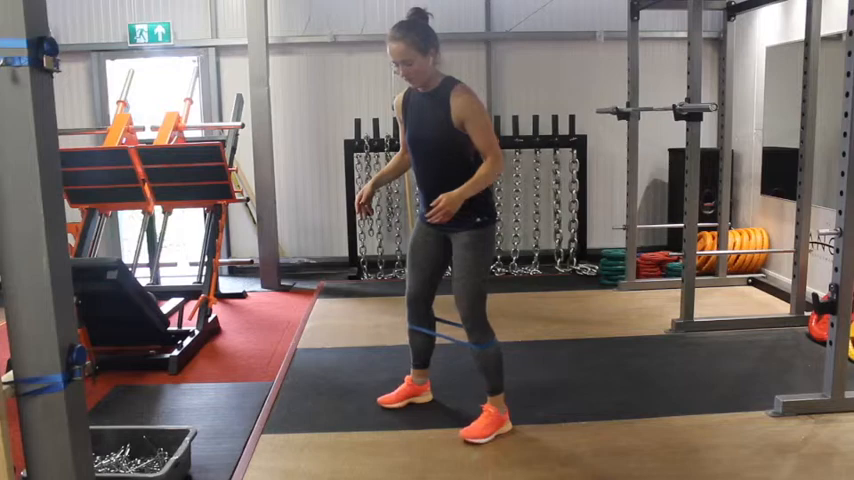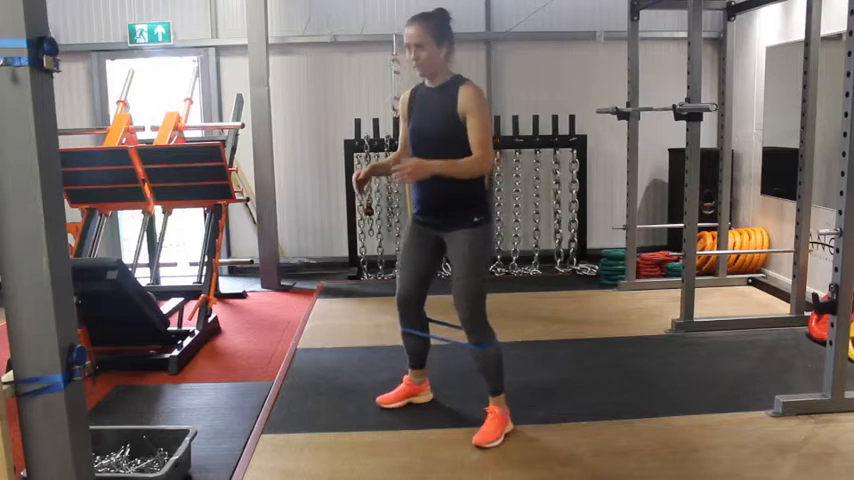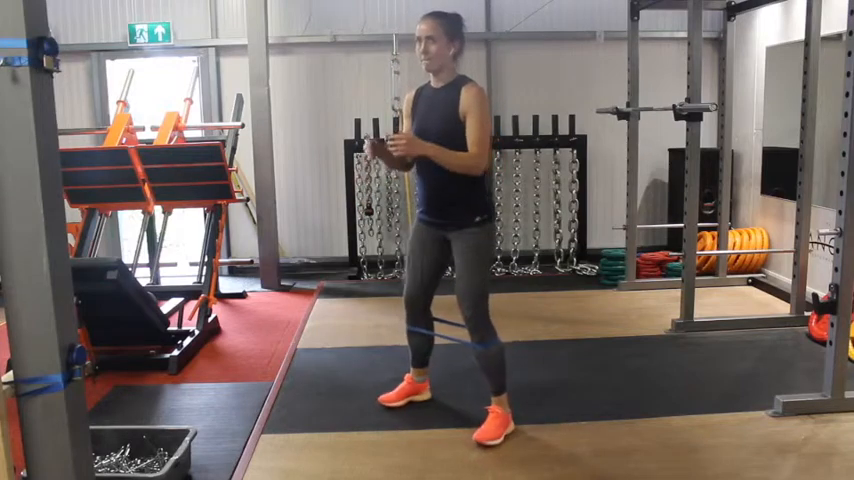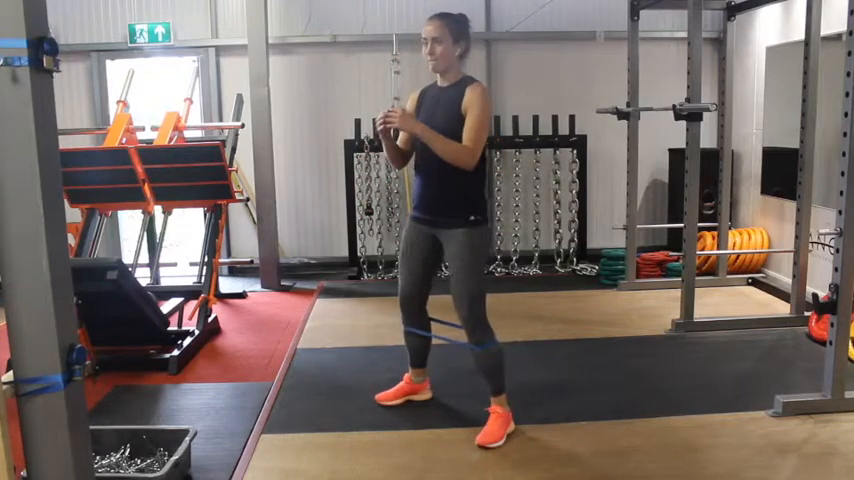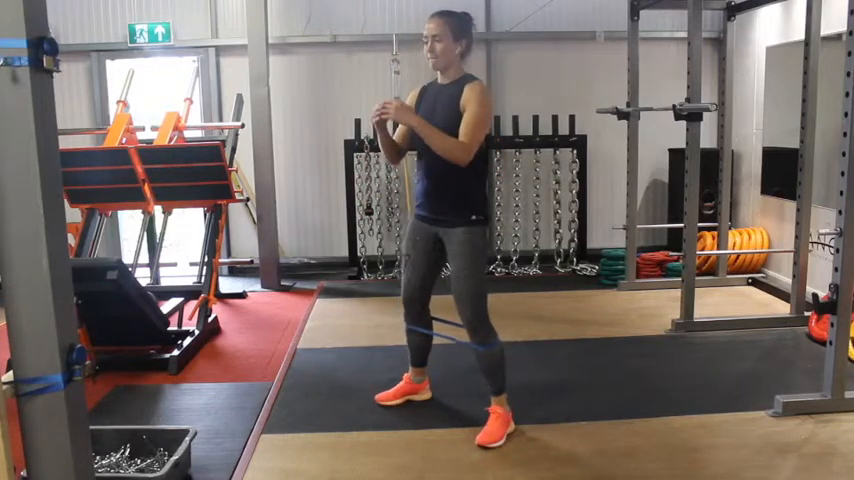
dt=0.4s
person 1, frame 1
left shoulder: (461, 99)
right shoulder: (403, 102)
left elbow: (494, 160)
left wrist: (460, 195)
right wrist: (374, 182)
left hip: (472, 221)
right hip: (431, 219)
left knee: (470, 312)
right knee: (416, 299)
left ankle: (497, 410)
right ankle: (418, 383)
person 1, frame 2
left shoulder: (467, 95)
right shoulder: (410, 99)
left elbow: (484, 161)
left wrist: (430, 166)
right wrist: (375, 168)
left hip: (467, 222)
right hip: (424, 219)
left knee: (470, 313)
right knee: (407, 299)
left ankle: (499, 410)
right ankle: (416, 382)
person 1, frame 3
left shoulder: (470, 94)
right shoulder: (414, 98)
left elbow: (478, 161)
right elbow: (407, 162)
left wrist: (425, 147)
right wrist: (383, 152)
left hip: (470, 221)
right hip: (429, 219)
left knee: (473, 313)
right knee: (414, 299)
left ankle: (500, 409)
right ankle: (418, 381)
person 1, frame 4
left shoulder: (474, 93)
right shoulder: (419, 97)
left elbow: (468, 158)
right elbow: (401, 161)
left wrist: (418, 128)
right wrist: (387, 135)
left hip: (463, 222)
right hip: (422, 218)
left knee: (471, 314)
right knee: (409, 299)
left ankle: (500, 409)
right ankle: (417, 380)
person 1, frame 5
left shoulder: (474, 91)
right shoulder: (420, 94)
left elbow: (463, 153)
right elbow: (395, 155)
left wrist: (413, 120)
right wrist: (383, 128)
left hip: (465, 221)
right hip: (425, 217)
left knee: (472, 314)
right knee: (412, 299)
left ankle: (501, 409)
right ankle: (417, 380)
